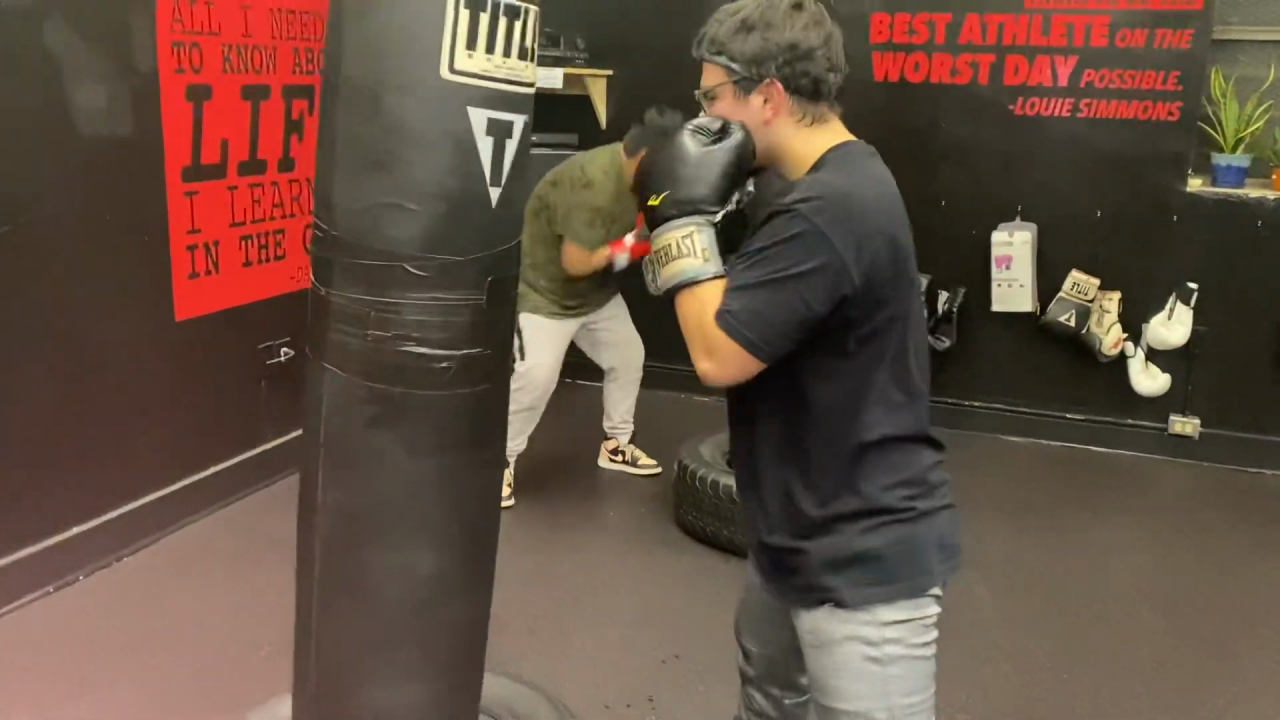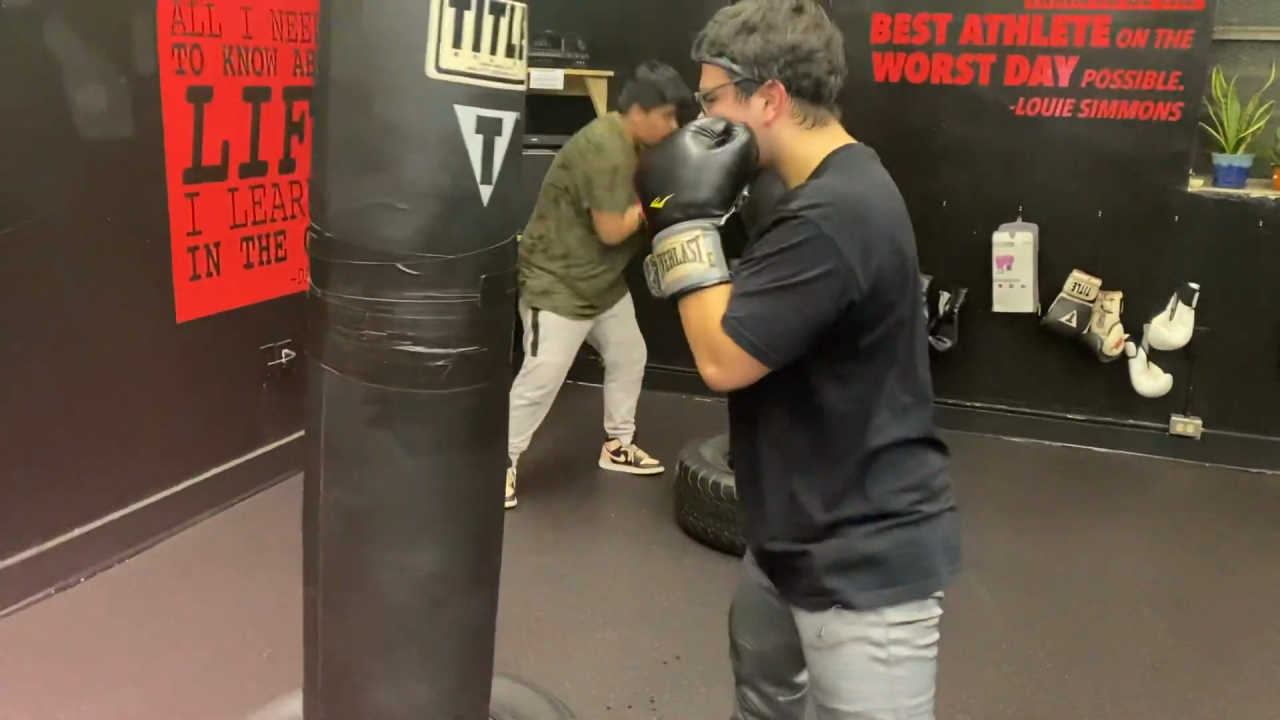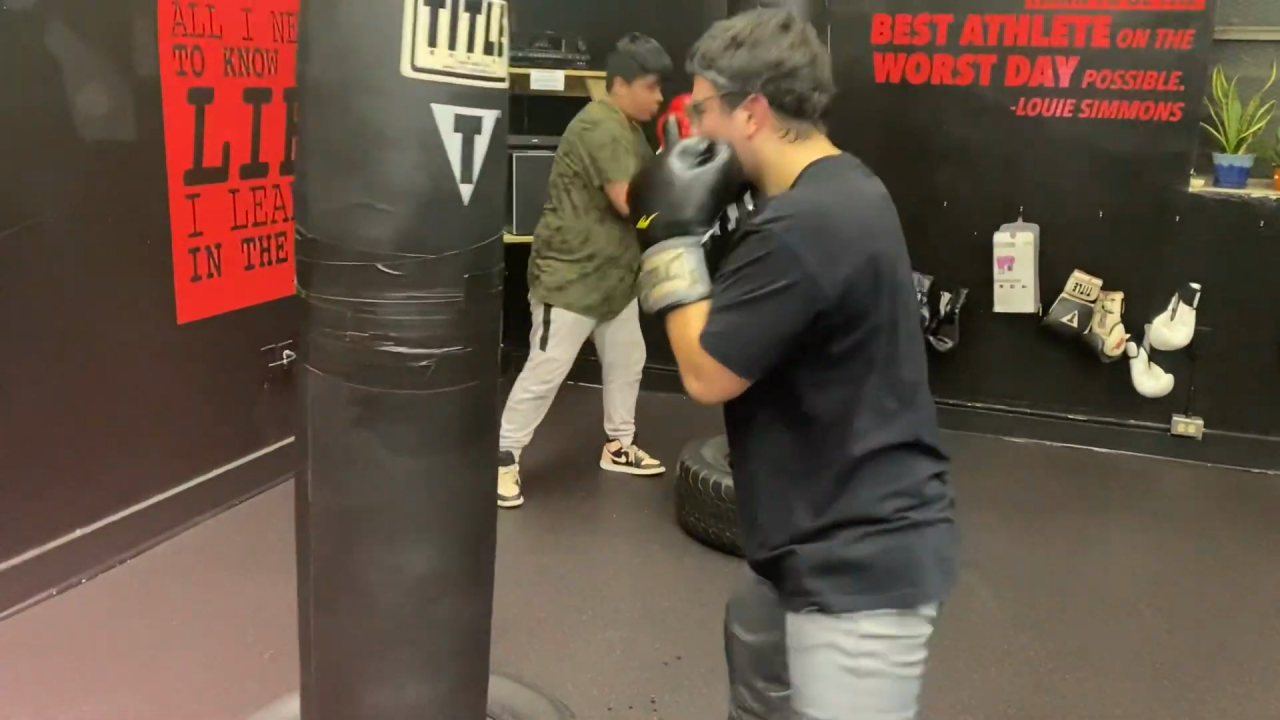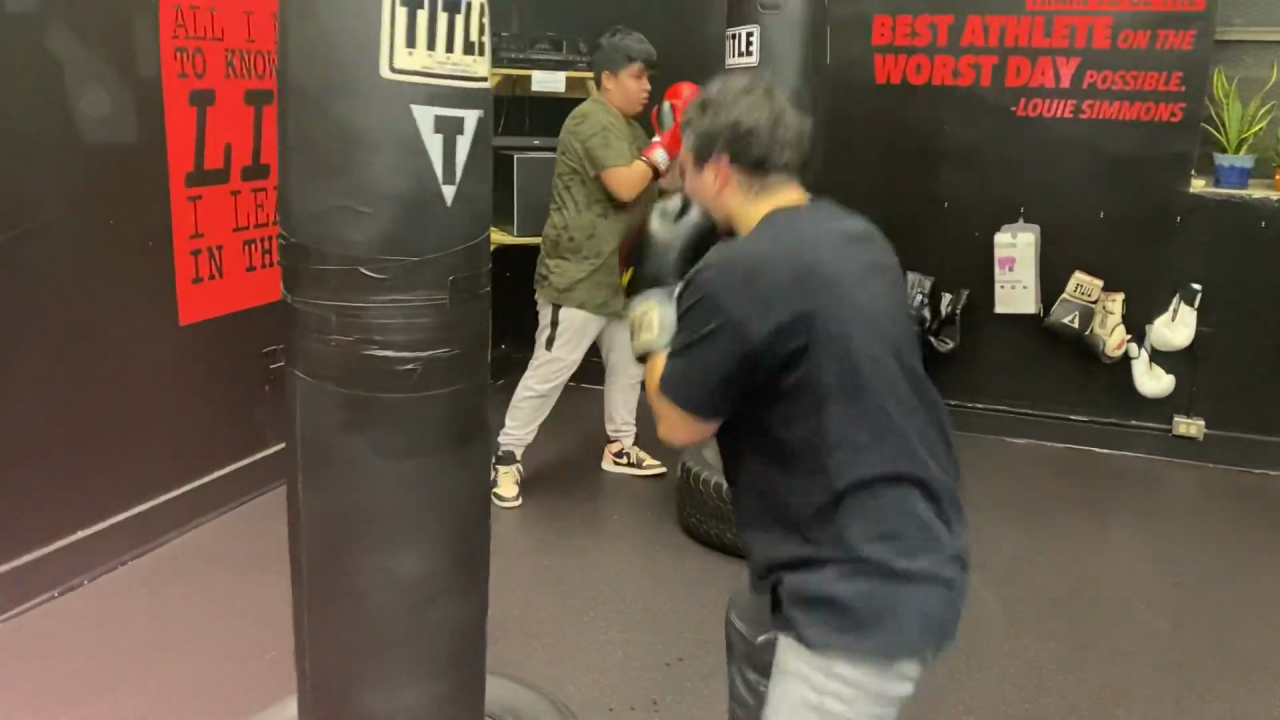
dt=0.1s
person 1, frame 1
left shoulder: (824, 214)
right shoulder: (848, 180)
left elbow: (717, 356)
right elbow: (760, 300)
left wrist: (681, 216)
right wrist: (691, 209)
left hip: (860, 550)
right hip: (801, 526)
person 1, frame 2
left shoulder: (828, 218)
right shoulder: (847, 184)
left elbow: (722, 360)
right elbow: (763, 305)
left wrist: (685, 219)
right wrist: (695, 215)
left hip: (866, 552)
person 1, frame 3
left shoulder: (800, 228)
right shoulder: (849, 186)
left elbow: (708, 376)
left wrist: (670, 237)
left hip: (866, 551)
right hip: (824, 526)
person 1, frame 4
left shoulder: (735, 273)
right shoulder: (855, 236)
left elbow: (679, 424)
left wrist: (654, 292)
left hip: (864, 586)
right hip: (904, 550)
person 2, frame 1
left shoulder: (630, 174)
right shoulder: (594, 184)
left elbow: (625, 231)
right elbow: (577, 263)
left wrist: (644, 239)
right wrist: (637, 244)
left hip: (593, 290)
right hip: (545, 289)
left knee: (628, 356)
right knee: (534, 380)
left ankle: (616, 443)
right ankle: (500, 464)
person 2, frame 2
left shoulder: (631, 143)
right shoulder: (604, 148)
left elbow: (636, 207)
right elbow: (612, 229)
left hip: (603, 281)
right hip: (556, 280)
left knee: (629, 355)
right knee: (542, 375)
left ankle: (617, 445)
right ankle: (503, 461)
person 2, frame 3
left shoulder: (628, 128)
right shoulder: (599, 126)
right elbow: (627, 201)
left hip: (613, 274)
right hip: (570, 277)
left knee: (628, 359)
right knee: (545, 372)
left ankle: (618, 445)
right ankle: (506, 458)
person 2, frame 4
left shoulder: (626, 125)
right shoulder: (594, 121)
left elbow: (657, 186)
right elbow: (626, 188)
left wrist: (674, 136)
right wrist: (666, 147)
left hip: (620, 273)
right hip: (578, 277)
left knee: (628, 361)
right knee: (550, 371)
left ankle: (619, 445)
right ankle: (506, 458)
